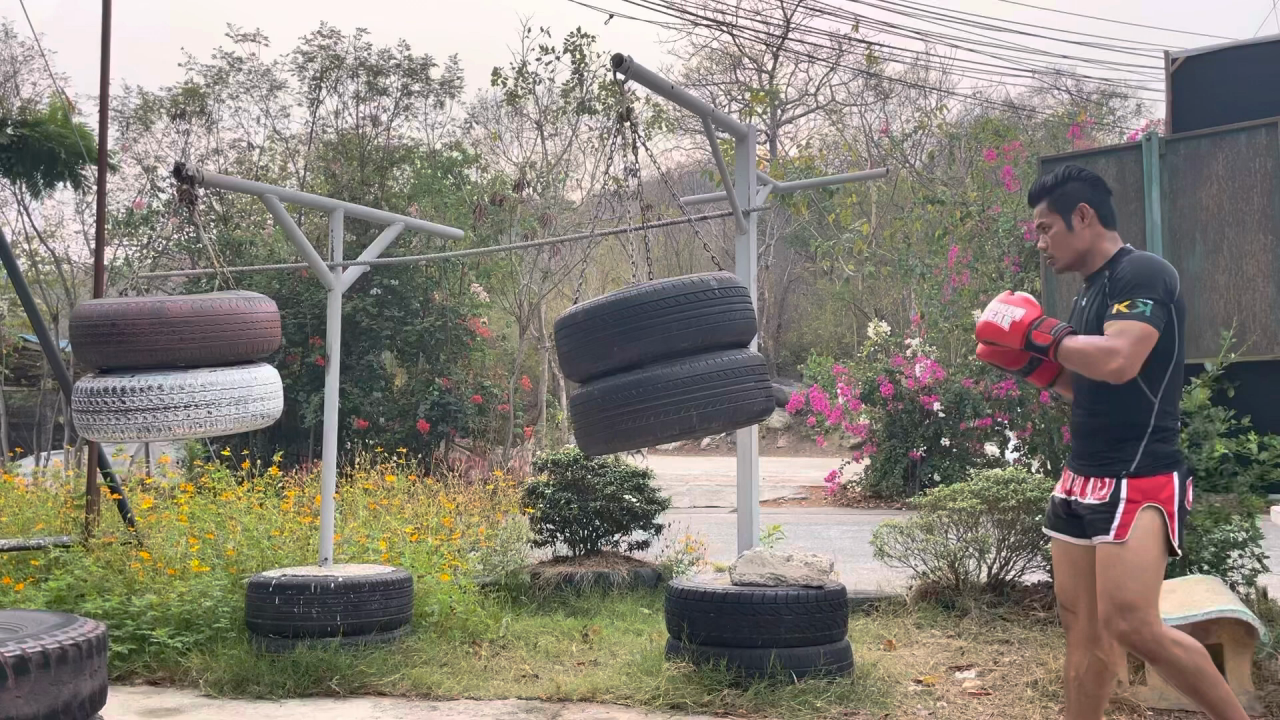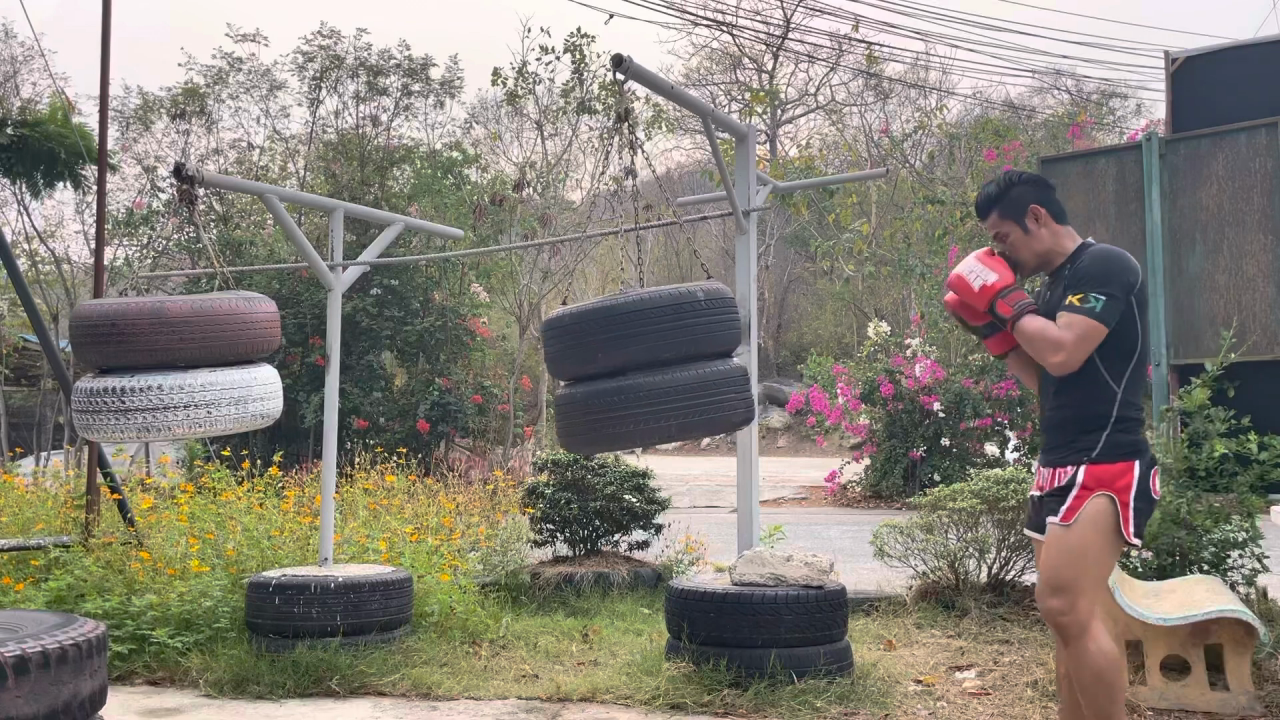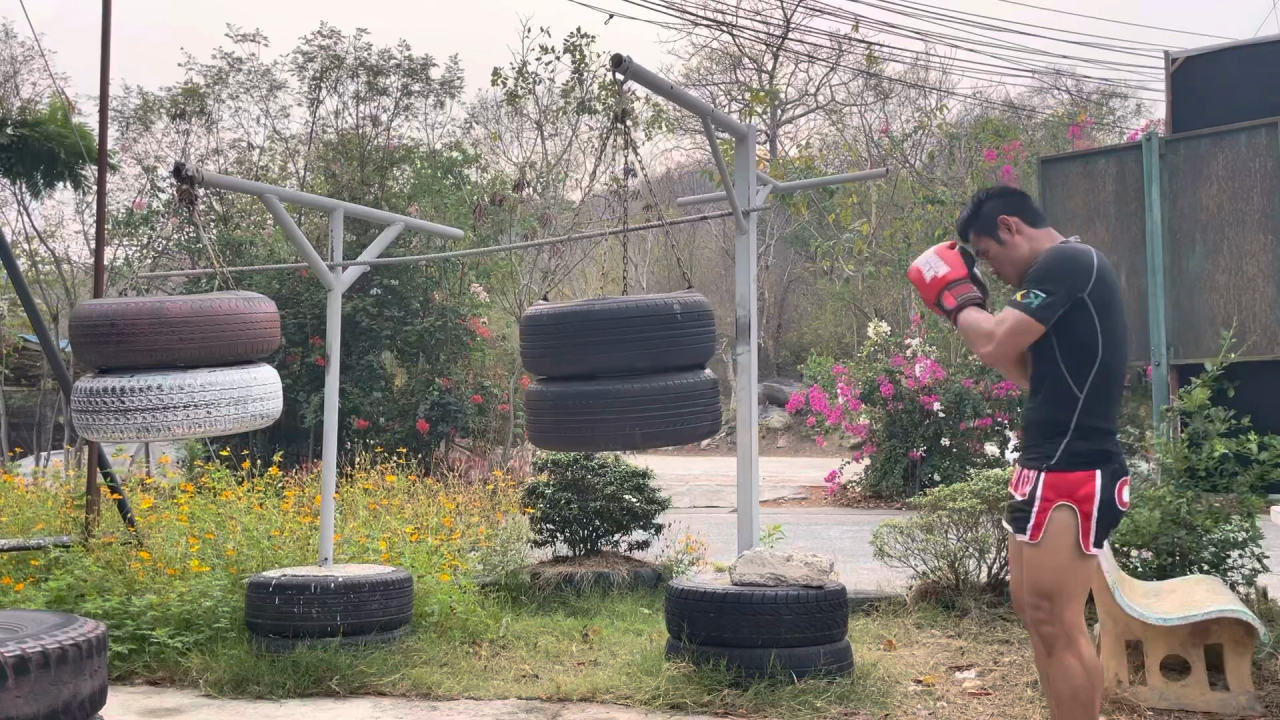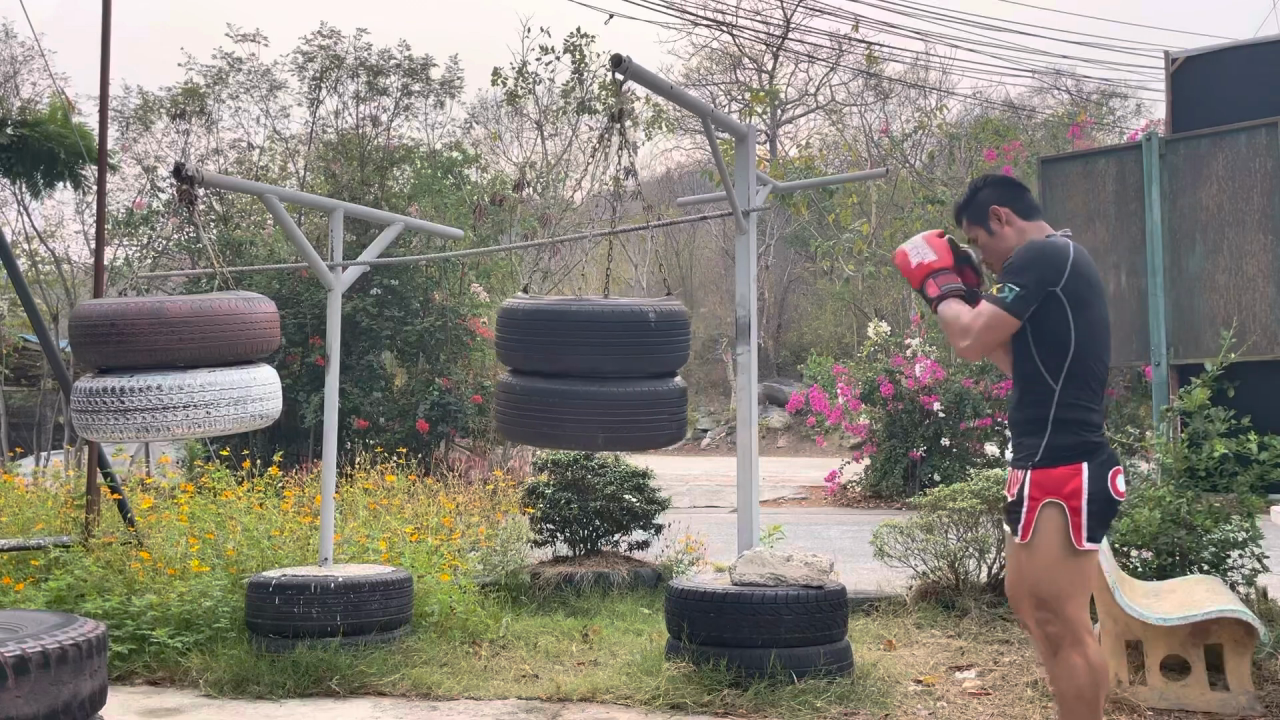
dt=0.2s
person 1, frame 1
left shoulder: (1147, 274)
right shoulder: (1086, 290)
left elbow: (1119, 364)
left wrist: (1042, 335)
right wrist: (1033, 360)
left hip: (1144, 481)
right hip: (1082, 478)
left knee: (1130, 624)
right knee: (1082, 627)
person 1, frame 2
left shoulder: (1105, 265)
right shoulder: (1055, 282)
left elbow: (1064, 354)
left wrist: (1003, 301)
right wrist: (994, 327)
left hip: (1105, 469)
right hip: (1060, 469)
left knee: (1071, 613)
right knee: (1065, 615)
person 1, frame 3
left shoulder: (1067, 263)
right shoulder: (1058, 273)
left elbow: (991, 343)
right elbow: (1028, 369)
left wrist: (954, 290)
right wrist: (974, 302)
left hip: (1075, 474)
right hip: (1053, 467)
left knee: (1057, 625)
right knee: (1036, 612)
person 1, frame 4
left shoulder: (1042, 257)
right shoulder: (1054, 263)
left elbow: (974, 337)
right elbow: (1013, 352)
left wrist: (934, 278)
right wrist: (970, 292)
left hip: (1061, 470)
right hip: (1057, 467)
left knee: (1060, 622)
right knee: (1046, 614)
